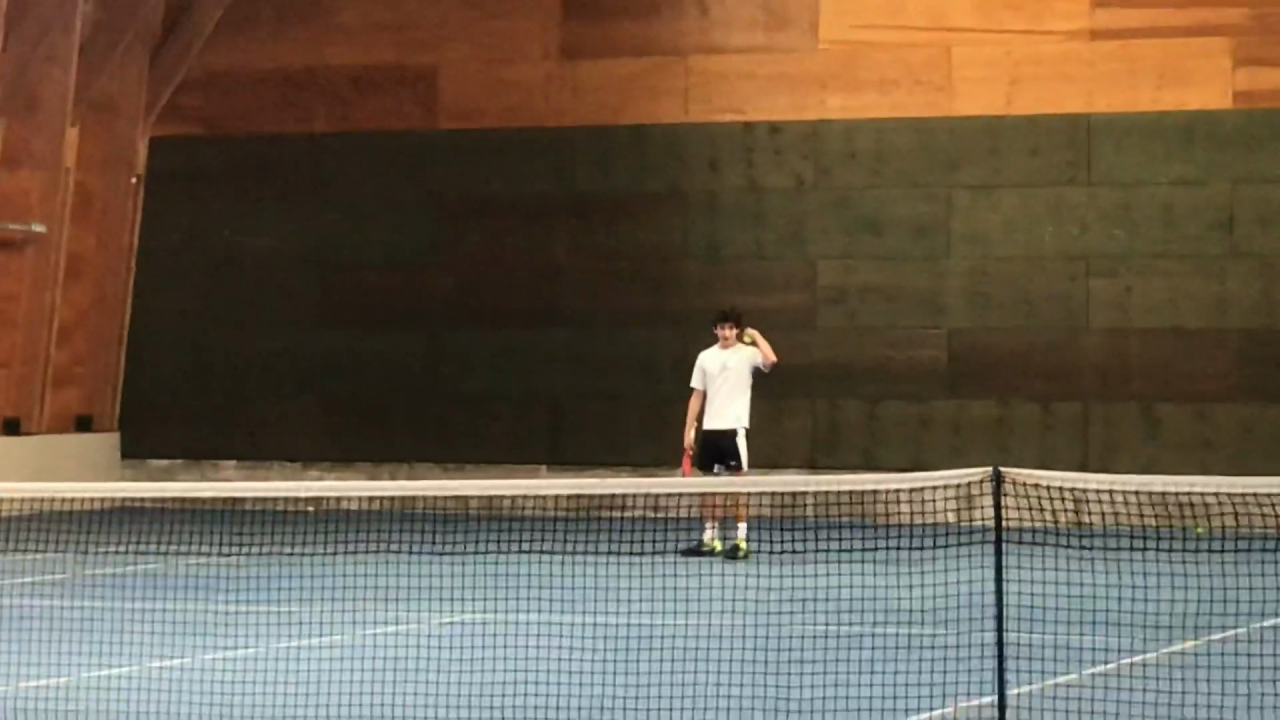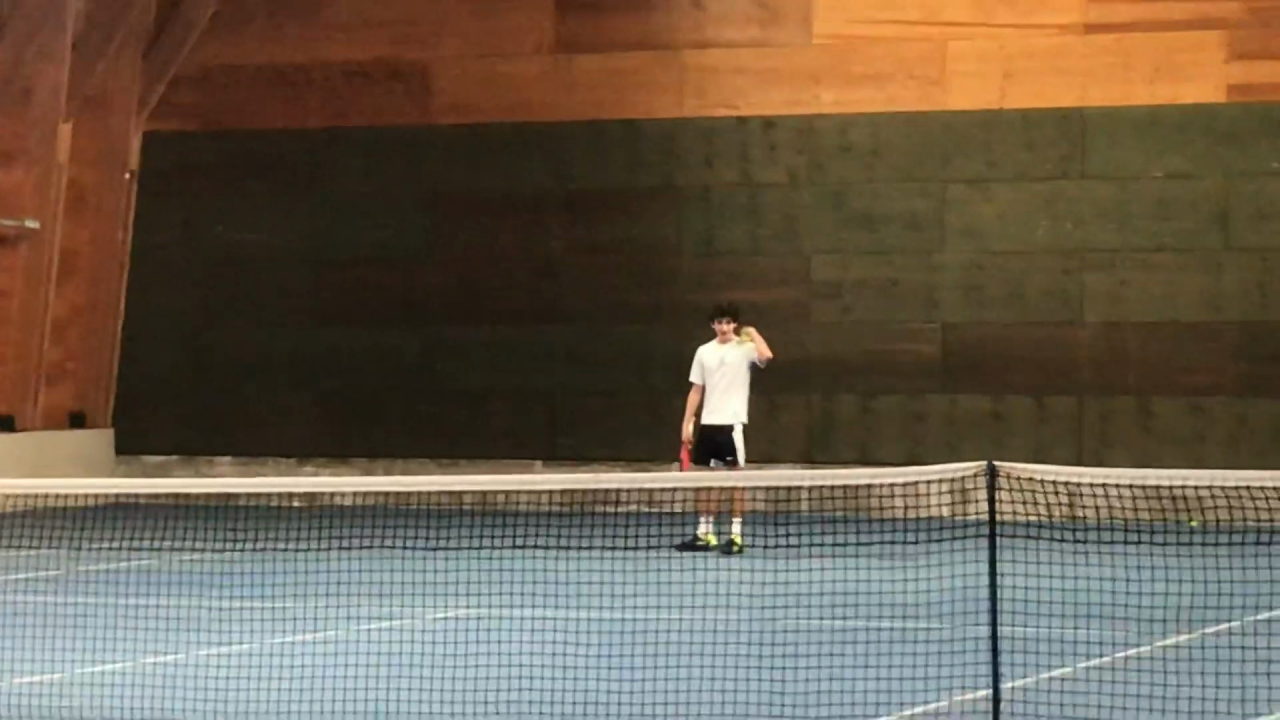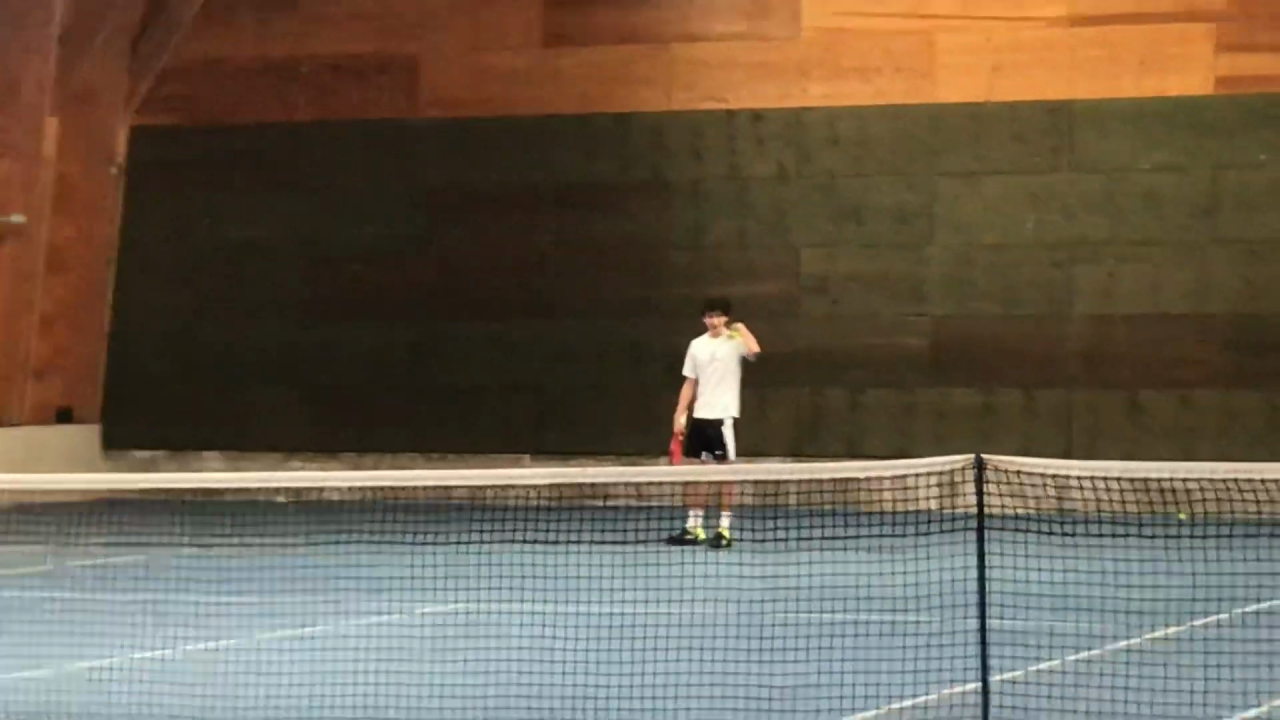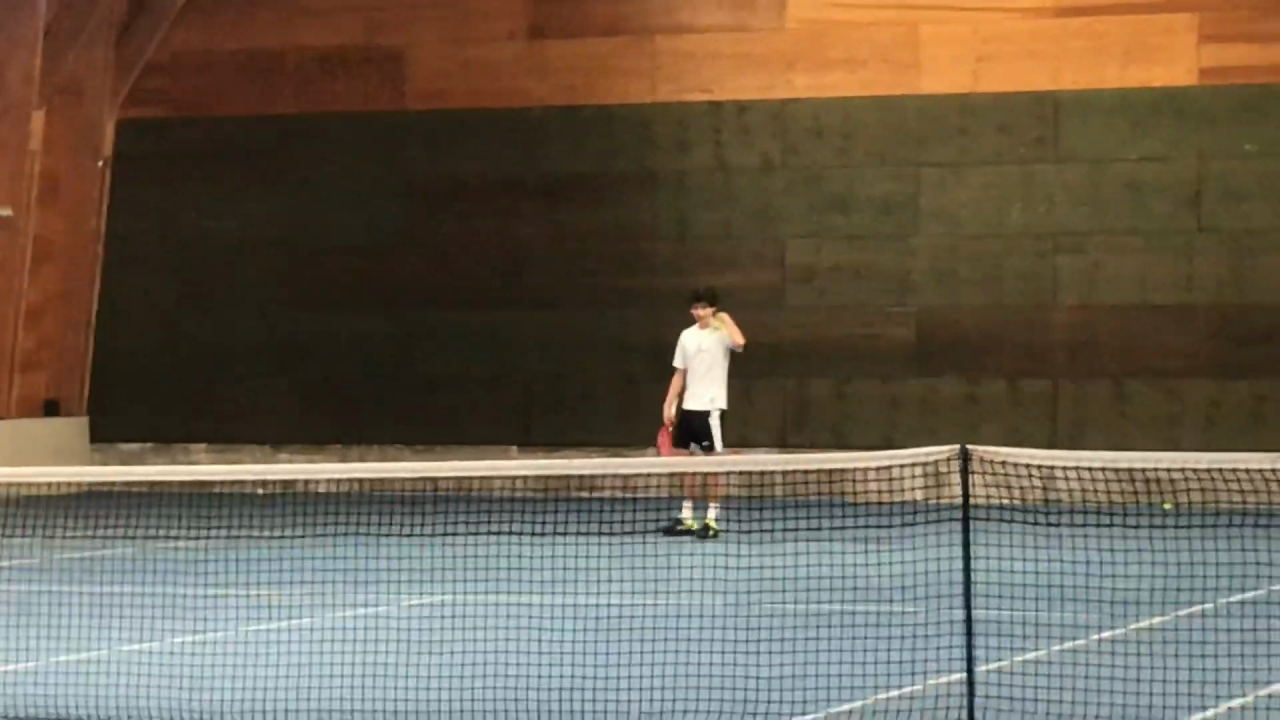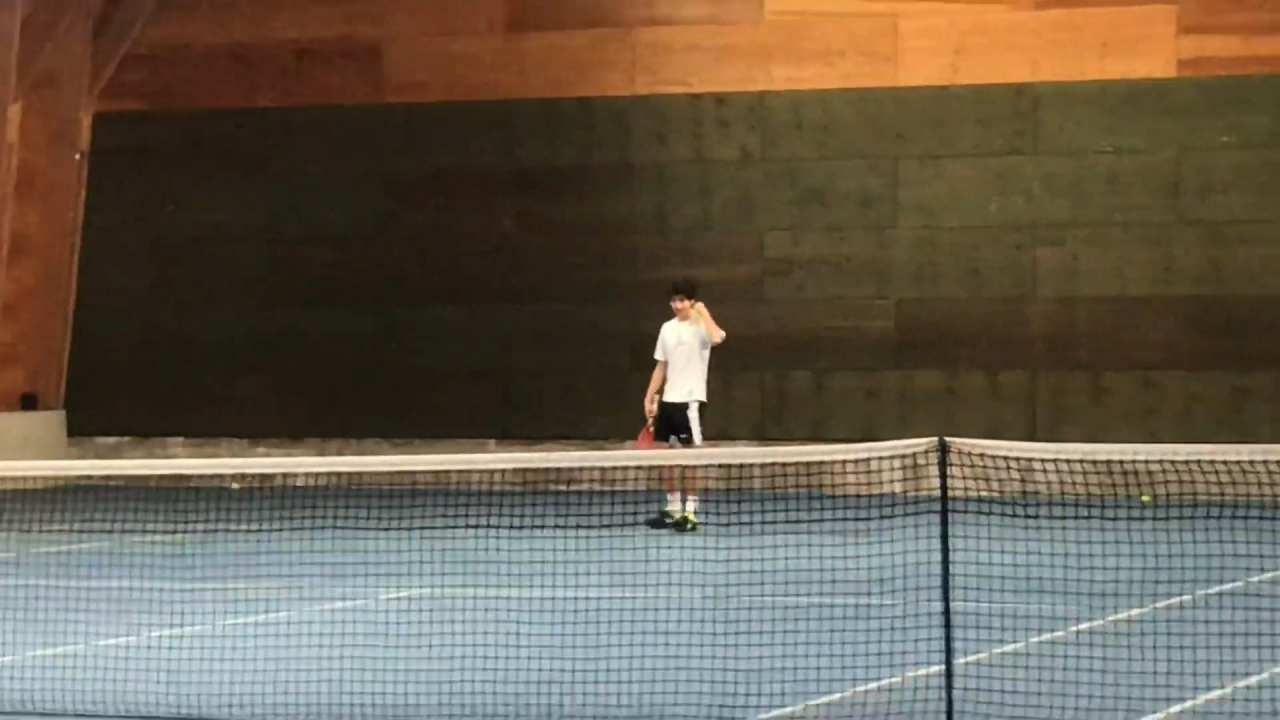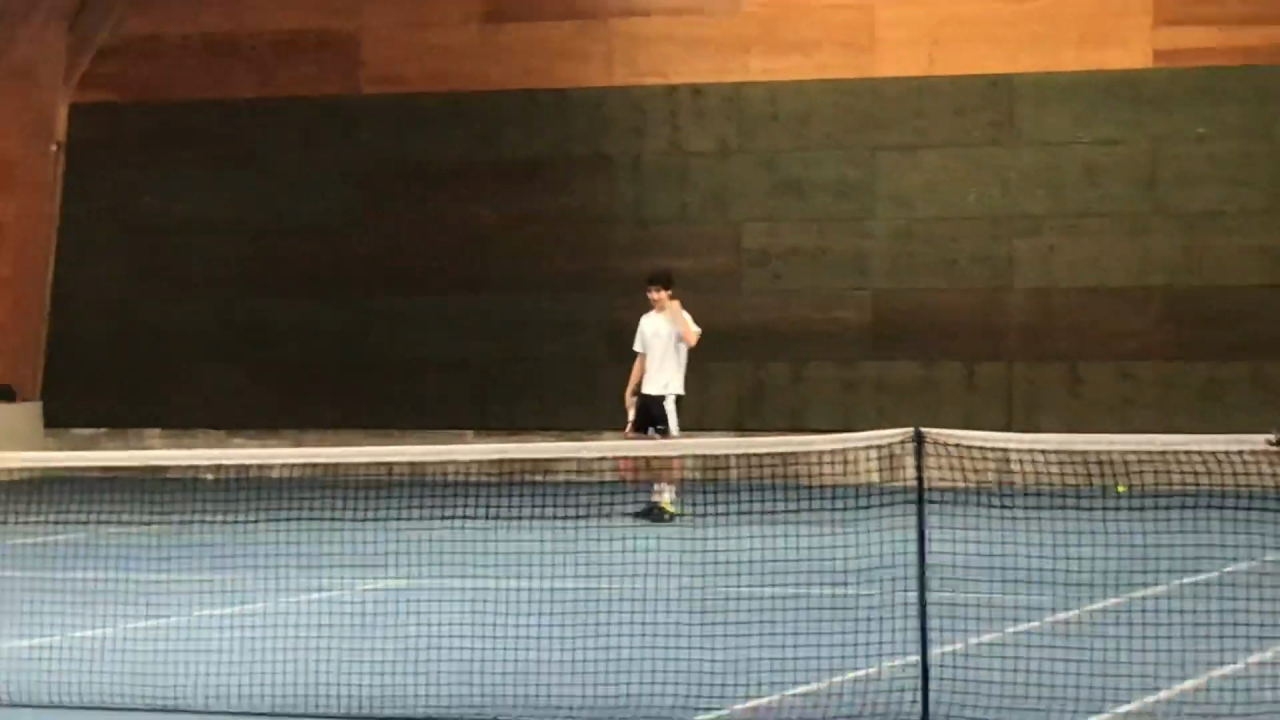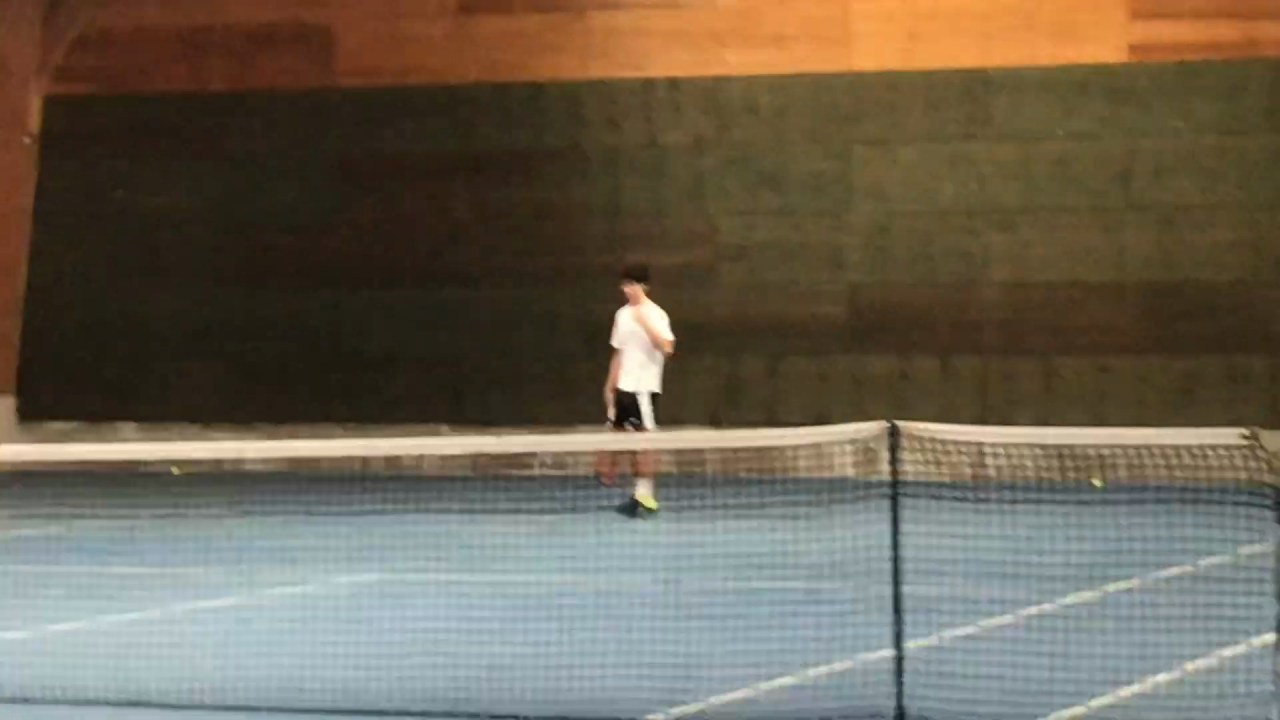
dt=0.1s
person 1, frame 1
left shoulder: (747, 353)
right shoulder: (705, 357)
left elbow: (771, 360)
right elbow: (697, 395)
left wrist: (756, 336)
right wrist: (688, 429)
left hip: (735, 427)
right hip: (709, 428)
left ankle: (741, 540)
right ankle: (710, 540)
person 1, frame 2
left shoulder: (744, 348)
right shoulder: (704, 351)
left elbow: (766, 356)
right elbow: (696, 390)
left wrist: (752, 333)
right wrist: (686, 423)
left hip: (732, 422)
right hip: (708, 422)
left ankle: (736, 535)
right ankle: (704, 534)
person 1, frame 3
left shoulder: (735, 342)
right shoulder: (696, 345)
left elbow: (754, 350)
right elbow: (690, 383)
left wrist: (741, 329)
right wrist: (678, 415)
left hip: (723, 416)
right hip: (699, 416)
left ankle: (724, 529)
right ankle: (693, 528)
person 1, frame 4
left shoulder: (721, 333)
right shoulder: (686, 336)
left elbow: (739, 343)
left wrist: (726, 320)
right wrist: (668, 404)
left hip: (711, 407)
right hip: (688, 407)
left ankle: (711, 520)
right ankle: (686, 519)
person 1, frame 5
left shoulder: (701, 325)
right shoulder: (666, 329)
left elbow: (717, 339)
left wrist: (704, 312)
right wrist: (649, 397)
left hip: (690, 400)
right hip: (668, 399)
left ankle: (690, 512)
right ankle: (672, 510)
person 1, frame 6
left shoulder: (680, 317)
right shoulder: (645, 320)
left elbow: (692, 340)
left wrist: (676, 312)
right wrist: (629, 390)
left hip: (668, 392)
right hip: (647, 391)
left ankle: (668, 503)
right ankle: (658, 499)
person 1, frame 7
left shoulder: (655, 314)
right shoulder: (621, 315)
left elbow: (667, 348)
left wrist: (645, 323)
right wrist: (609, 385)
left hip: (644, 387)
right hip: (624, 387)
left ankle: (646, 497)
right ankle: (639, 494)
